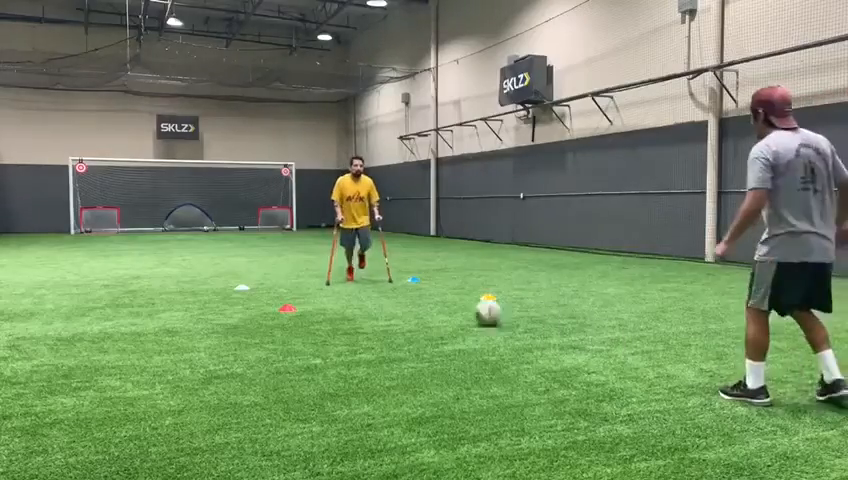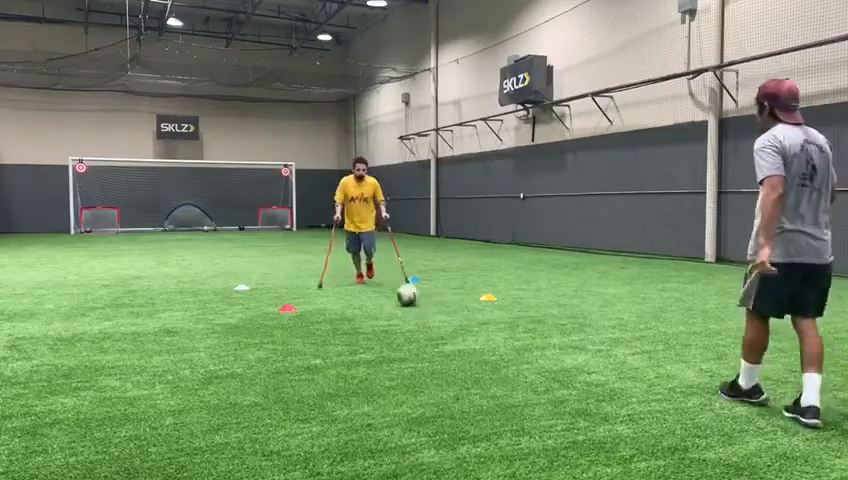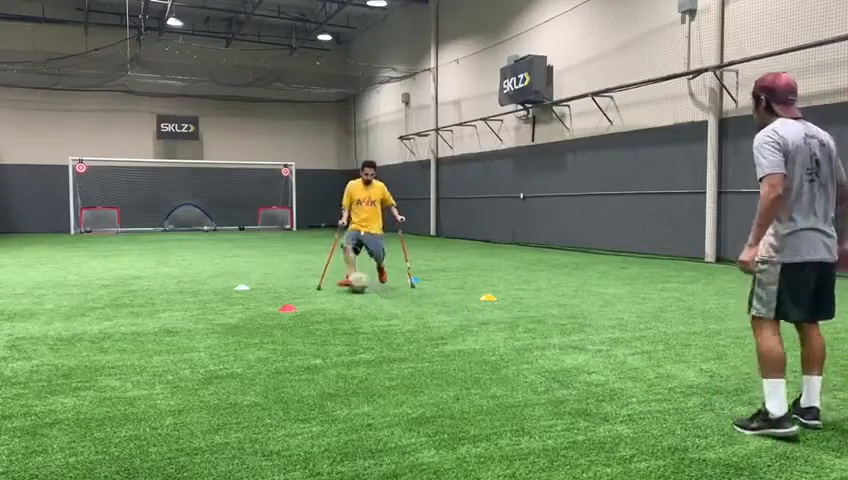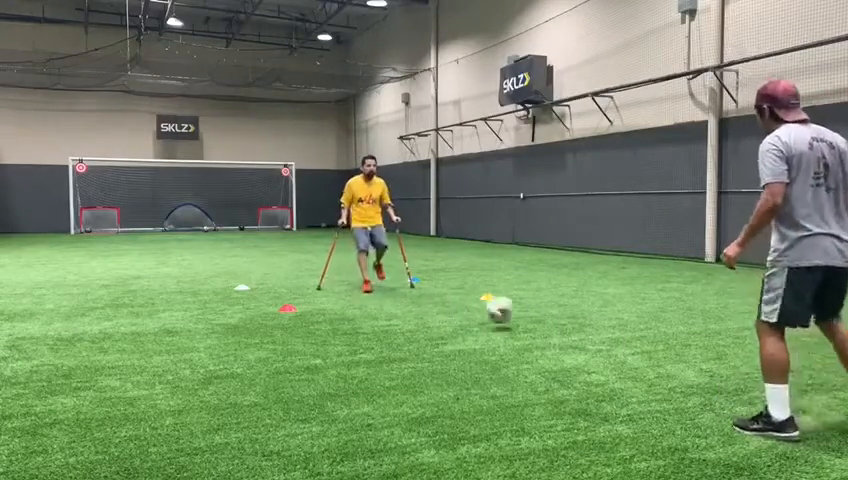
dt=0.4s
person 1, frame 1
left shoulder: (764, 149)
right shoulder: (822, 142)
left elbow: (755, 202)
left wrist: (727, 241)
left hip: (782, 249)
right hip: (822, 248)
left knee: (756, 311)
right knee: (805, 313)
left ankle: (754, 386)
person 1, frame 2
left shoulder: (769, 140)
right shoulder: (820, 141)
left elbow: (774, 192)
right elbow: (829, 193)
left wrist: (764, 244)
left hip: (779, 250)
right hip: (817, 249)
left knee: (756, 315)
right knee: (806, 321)
left ankle: (748, 385)
right ankle: (810, 403)
person 1, frame 3
left shoulder: (770, 136)
left elbow: (774, 191)
left wrist: (753, 244)
left hip: (787, 249)
left knee: (765, 322)
right knee: (809, 325)
left ankle: (776, 413)
right ankle: (809, 406)
person 1, frame 4
left shoulder: (776, 143)
left elbow: (773, 200)
left wrist: (740, 243)
left hip: (797, 252)
left knee: (770, 329)
left ankle: (779, 417)
person 2, frame 1
left shoulder: (368, 181)
right shoulder: (342, 181)
left elbow: (374, 200)
right elbow: (336, 200)
left wrist: (376, 214)
right wrist: (339, 214)
left hip: (363, 221)
right hip: (347, 222)
left knee: (366, 245)
right knee: (348, 247)
left ankle: (361, 254)
right ankle: (350, 267)
person 2, frame 2
left shoulder: (373, 182)
right shoulder: (345, 182)
left elbow: (380, 200)
right elbow: (339, 200)
left wrist: (383, 212)
right wrist: (338, 213)
left hip: (368, 225)
right hip: (351, 225)
left knee: (369, 251)
right knee: (354, 252)
left ankle: (369, 263)
right ankle: (359, 274)
person 2, frame 3
left shoulder: (380, 187)
right shoulder: (352, 185)
left elbow: (390, 203)
right elbow: (346, 206)
left wrist: (397, 216)
right wrist: (344, 219)
left hip: (374, 229)
right hip: (355, 227)
left knee: (378, 257)
right knee: (347, 245)
left ankle: (380, 268)
right ankle: (350, 277)
person 2, frame 4
left shoulder: (381, 183)
right shoulder: (352, 183)
left elbow: (386, 203)
right elbow: (345, 203)
left wrist: (393, 216)
right wrist: (343, 217)
left hip: (376, 223)
right hip: (358, 224)
left knee: (382, 244)
right knee: (362, 249)
left ankle: (378, 264)
right ankle: (366, 280)
